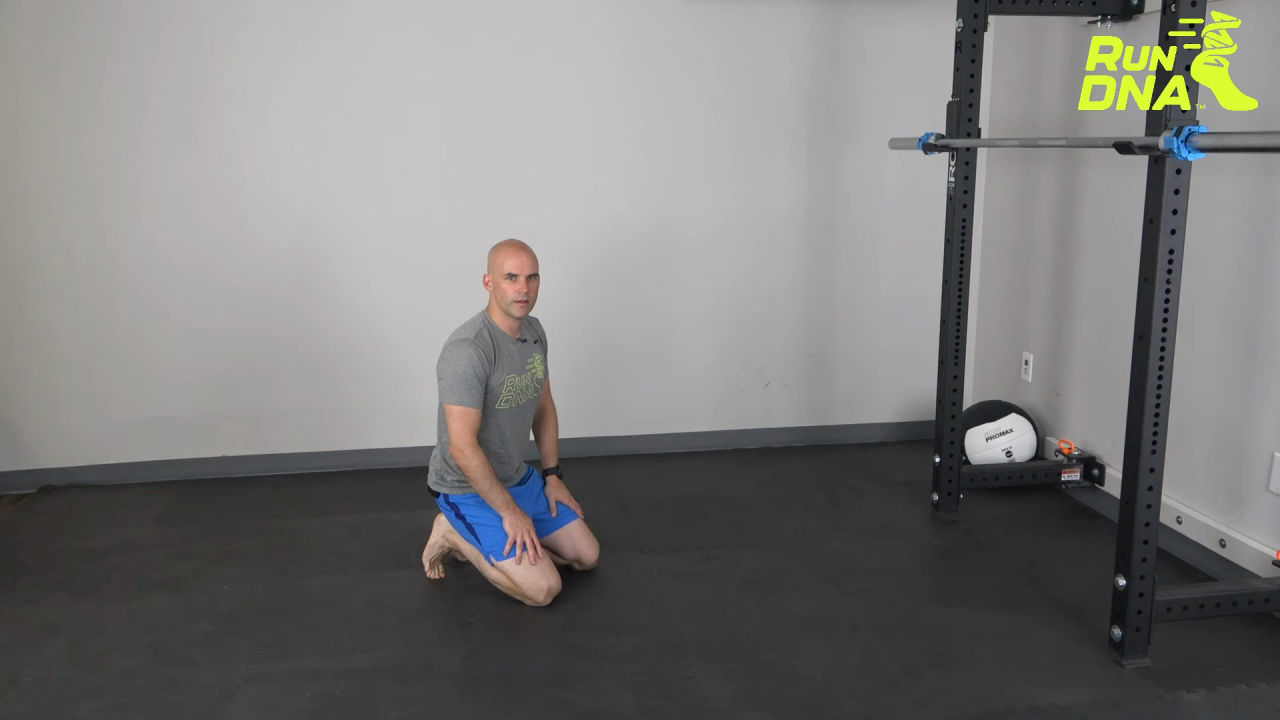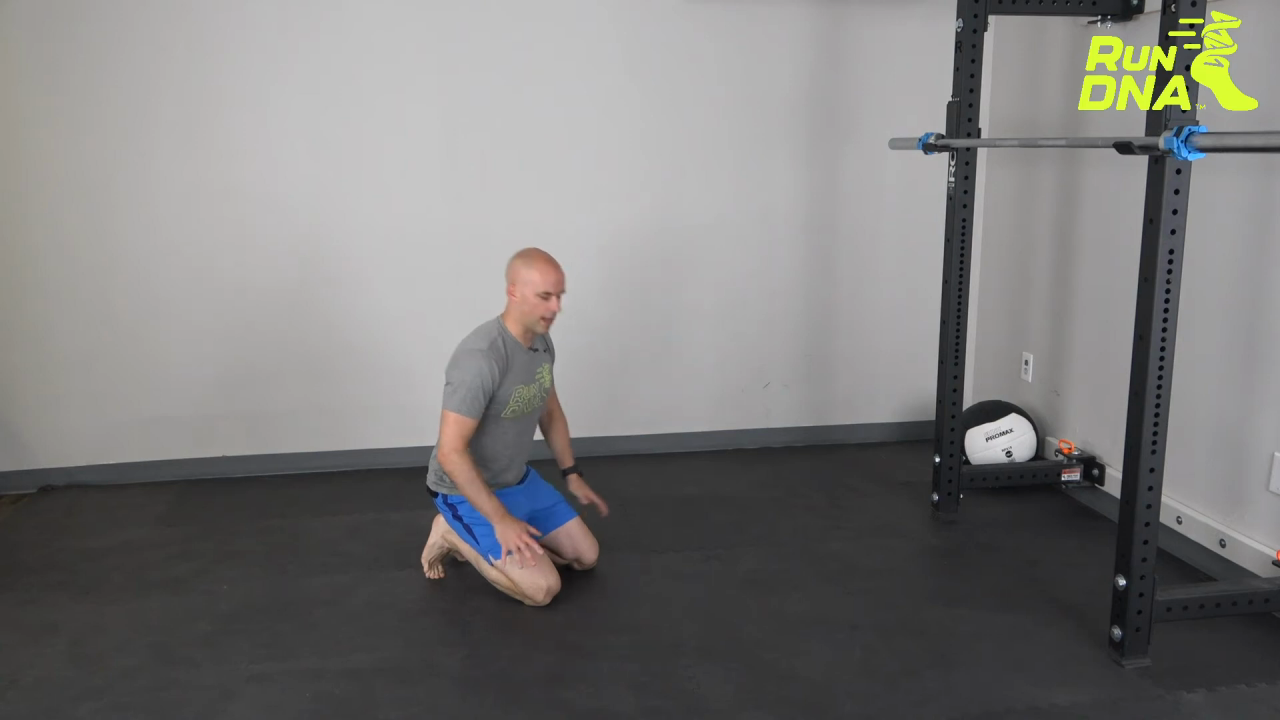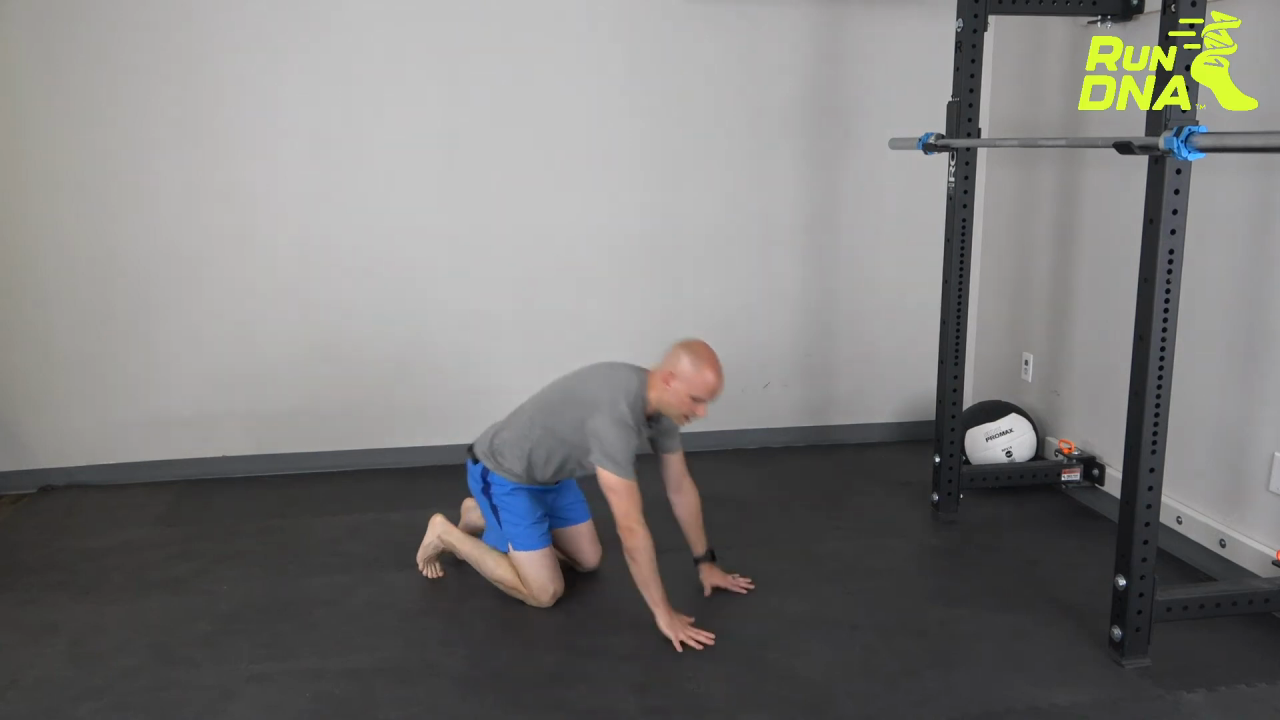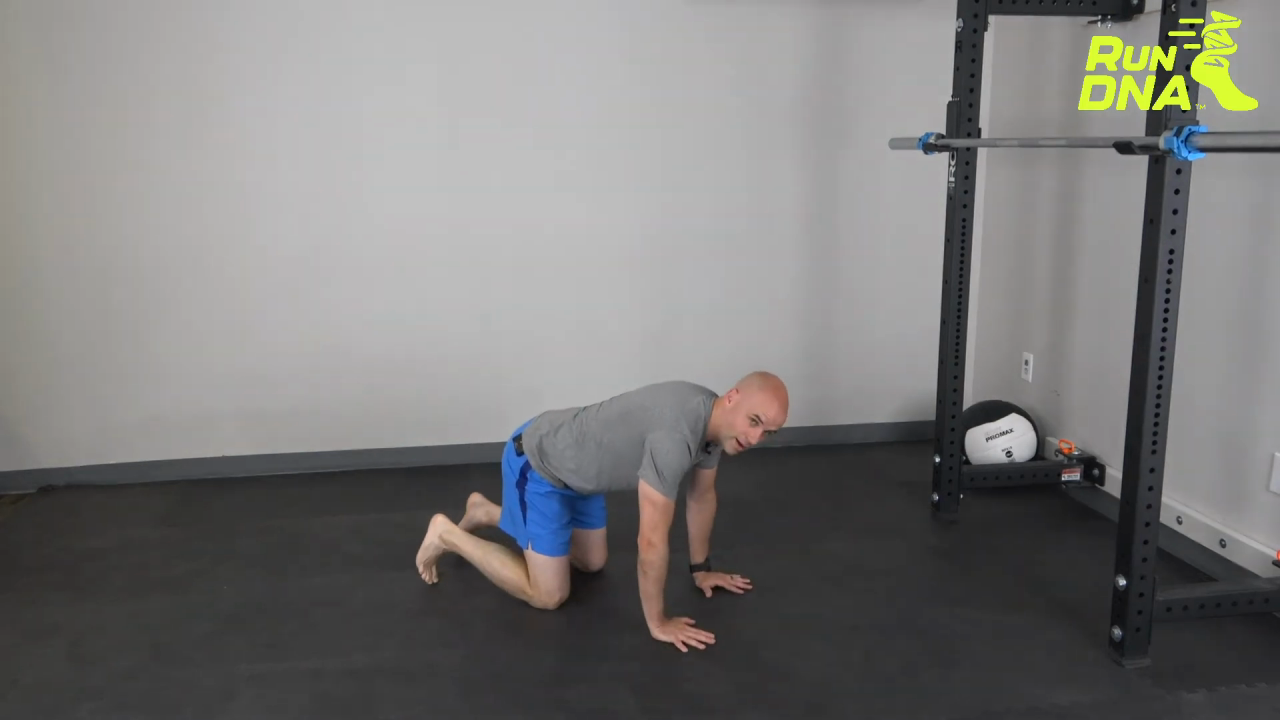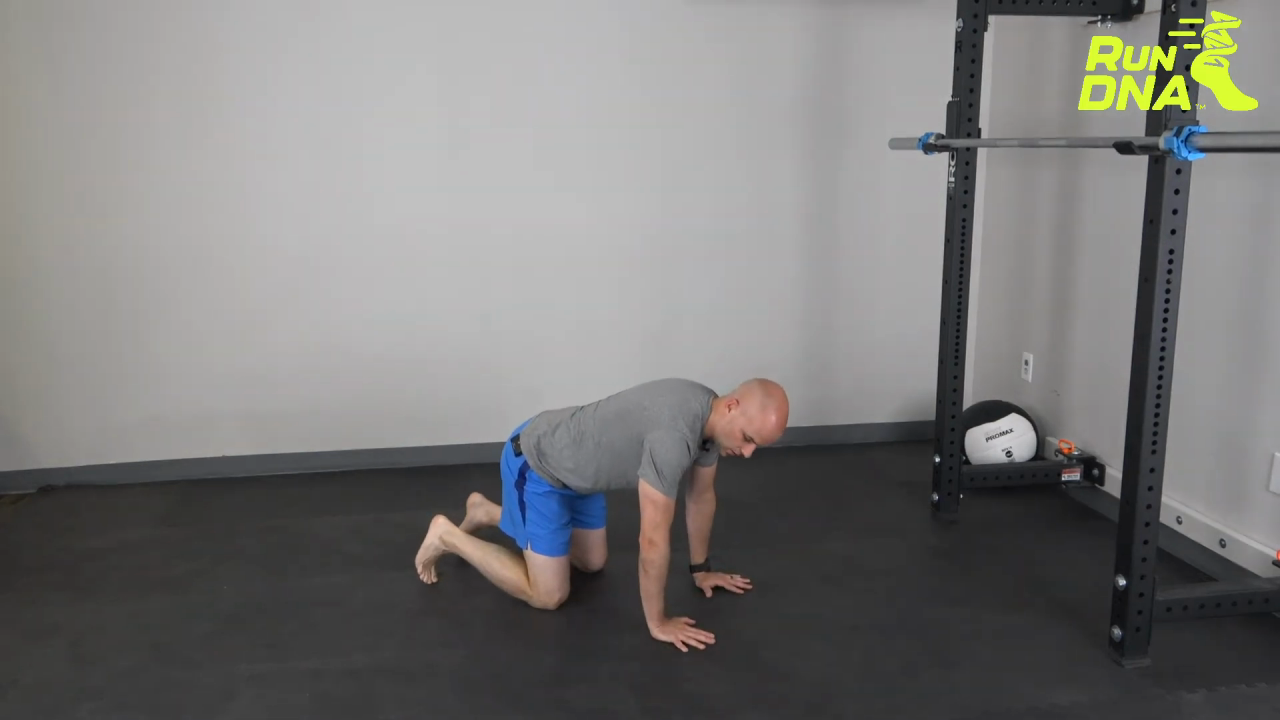
dt=1s
person 1, frame 1
left shoulder: (534, 332)
right shoulder: (468, 350)
left elbow: (544, 408)
right elbow: (463, 448)
left wrist: (552, 475)
right wrist: (510, 512)
left hip: (519, 478)
right hip: (469, 490)
left knee: (586, 556)
right knee: (543, 589)
left ankle: (482, 539)
right ankle: (454, 534)
person 1, frame 2
left shoulder: (541, 341)
right shoulder: (480, 358)
left elbow: (550, 409)
right elbow: (450, 452)
left wrist: (572, 473)
right wrist: (502, 521)
left hip: (520, 480)
right hip: (469, 491)
left knee: (586, 556)
right knee: (542, 588)
left ankle: (489, 536)
right ankle: (452, 535)
person 1, frame 3
left shoulder: (662, 405)
right shoulder: (615, 415)
left elbow: (680, 486)
right elbow: (631, 527)
left wrist: (705, 560)
right wrist: (663, 613)
left hip: (549, 470)
right hip: (503, 472)
left knee: (588, 560)
right knee: (544, 592)
left ankle: (482, 519)
right ankle: (446, 535)
person 1, frame 4
left shoulder: (714, 420)
right shoulder: (675, 436)
left elbow: (701, 496)
right elbow: (651, 542)
left wrist: (700, 568)
right wrist: (657, 623)
left hip: (573, 464)
right hip: (536, 463)
left knee: (592, 563)
right knee: (548, 595)
left ankle: (486, 511)
right ankle: (447, 534)
person 1, frame 5
left shoulder: (711, 415)
right shoulder: (674, 434)
left elbow: (701, 495)
right elbow: (653, 541)
left wrist: (700, 569)
right wrist: (657, 622)
left hip: (572, 463)
right hip: (535, 463)
left knee: (592, 563)
right knee: (548, 595)
left ankle: (487, 511)
right ankle: (447, 535)
